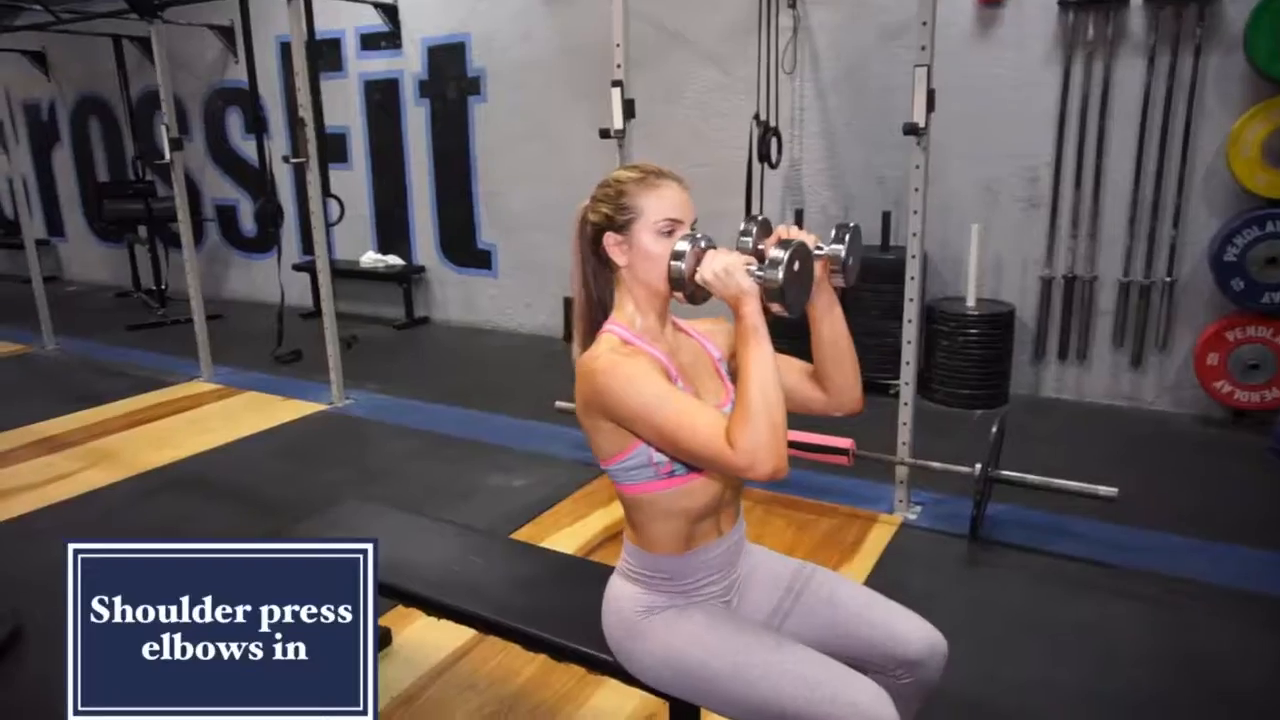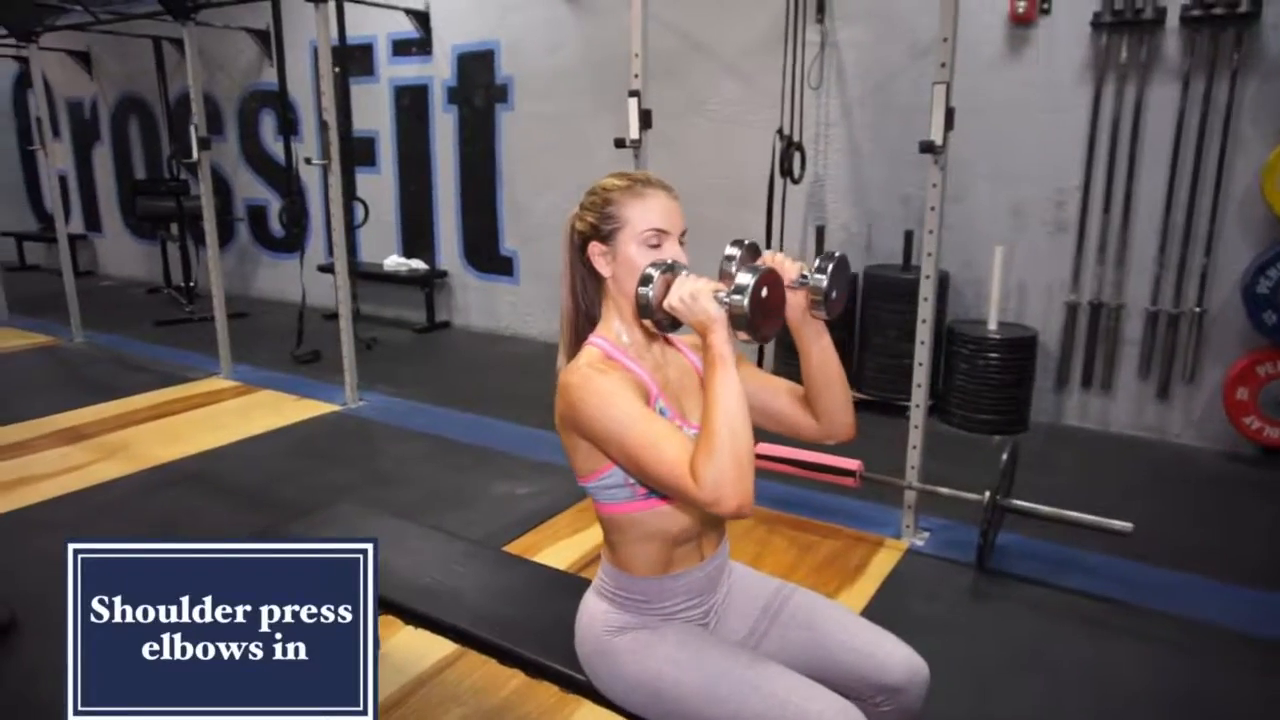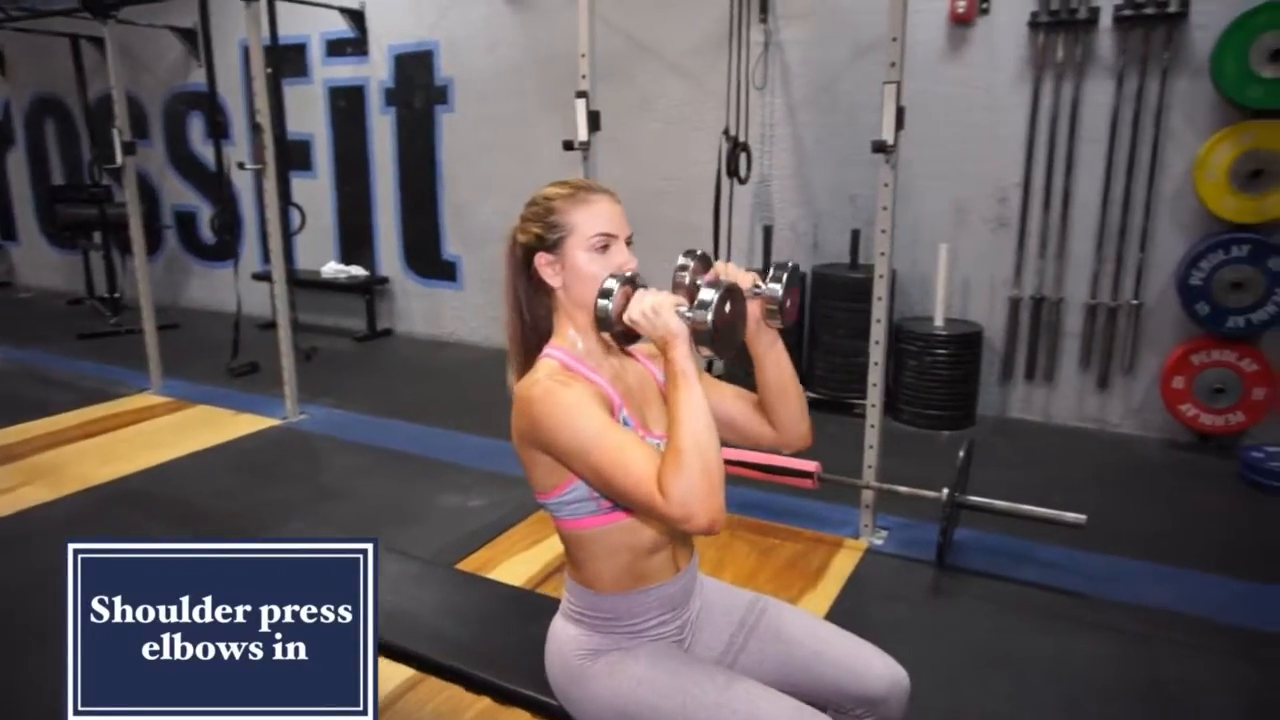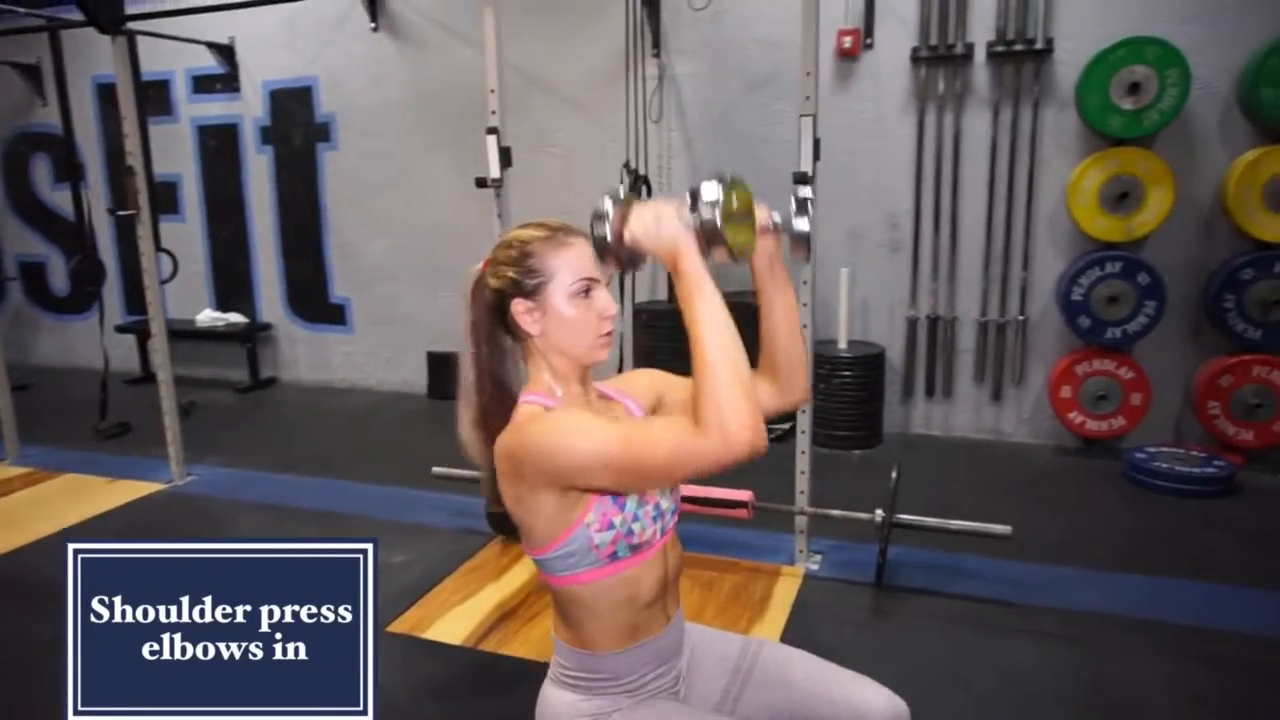
dt=1s
person 1, frame 1
left shoulder: (705, 337)
right shoulder: (609, 365)
left elbow: (841, 397)
right elbow: (761, 459)
left wrist: (817, 291)
right wrist: (747, 309)
left hip: (738, 570)
right hip: (663, 609)
left knee: (920, 652)
person 1, frame 2
left shoulder: (692, 353)
right shoulder: (590, 381)
left elbow: (833, 425)
right elbow: (727, 494)
left wrist: (802, 319)
right wrist: (717, 337)
left hip: (720, 591)
right hip: (640, 628)
person 1, frame 3
left shoulder: (646, 362)
right shoulder: (549, 394)
left elbow: (790, 434)
right elbow: (697, 509)
left wrist: (756, 327)
right wrist: (679, 350)
left hip: (694, 607)
right hip: (612, 648)
person 1, frame 4
left shoulder: (630, 394)
right shoulder: (536, 441)
left elbow: (783, 388)
right elbow: (733, 437)
left wrist: (766, 259)
right wrist: (683, 258)
left hip: (681, 656)
